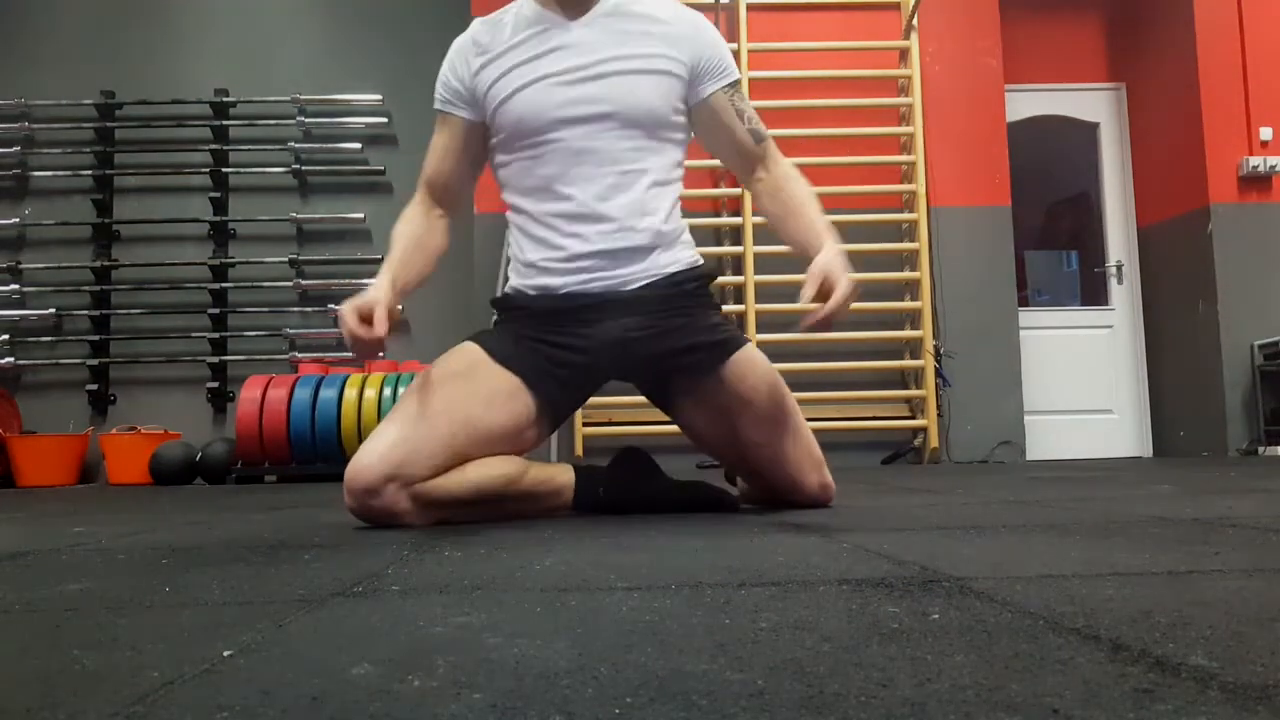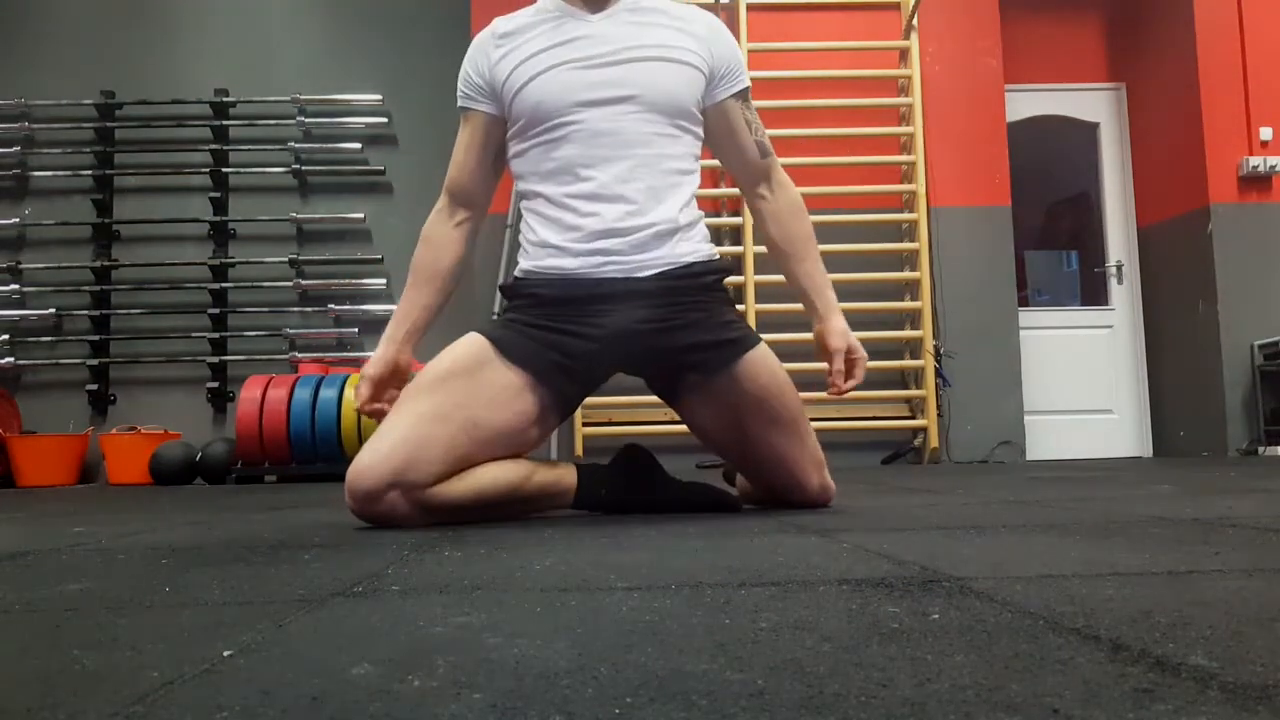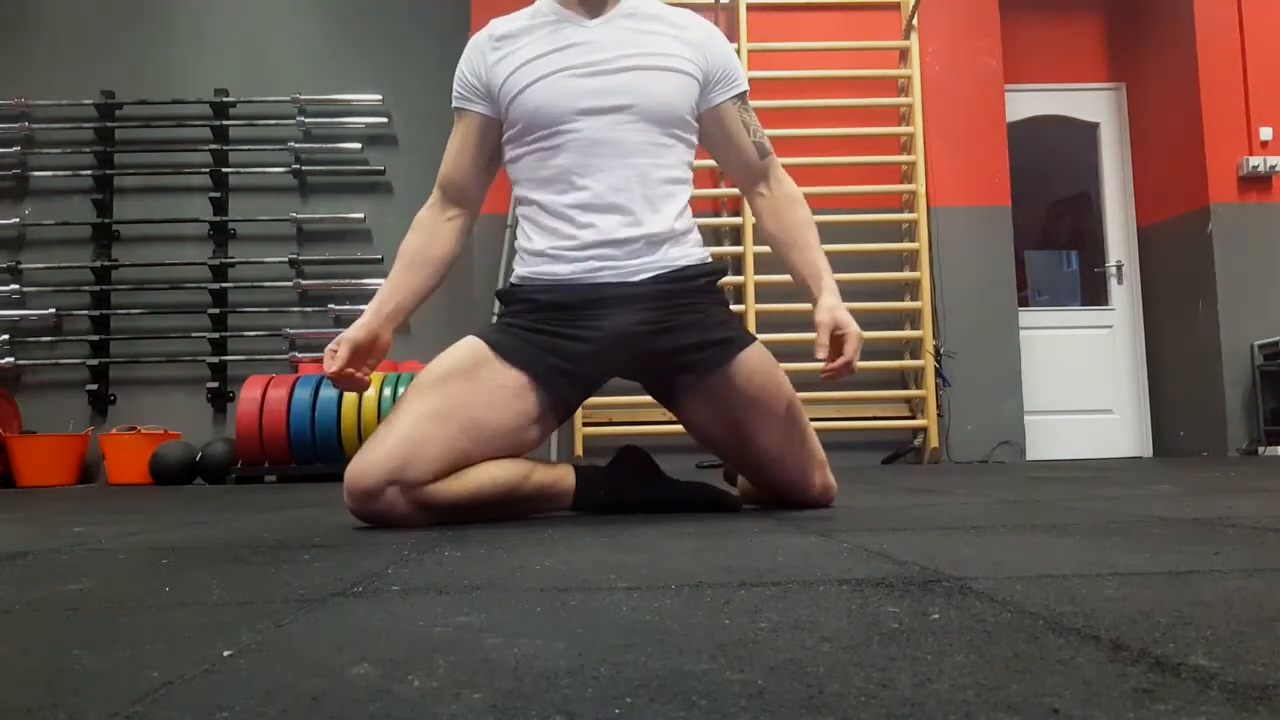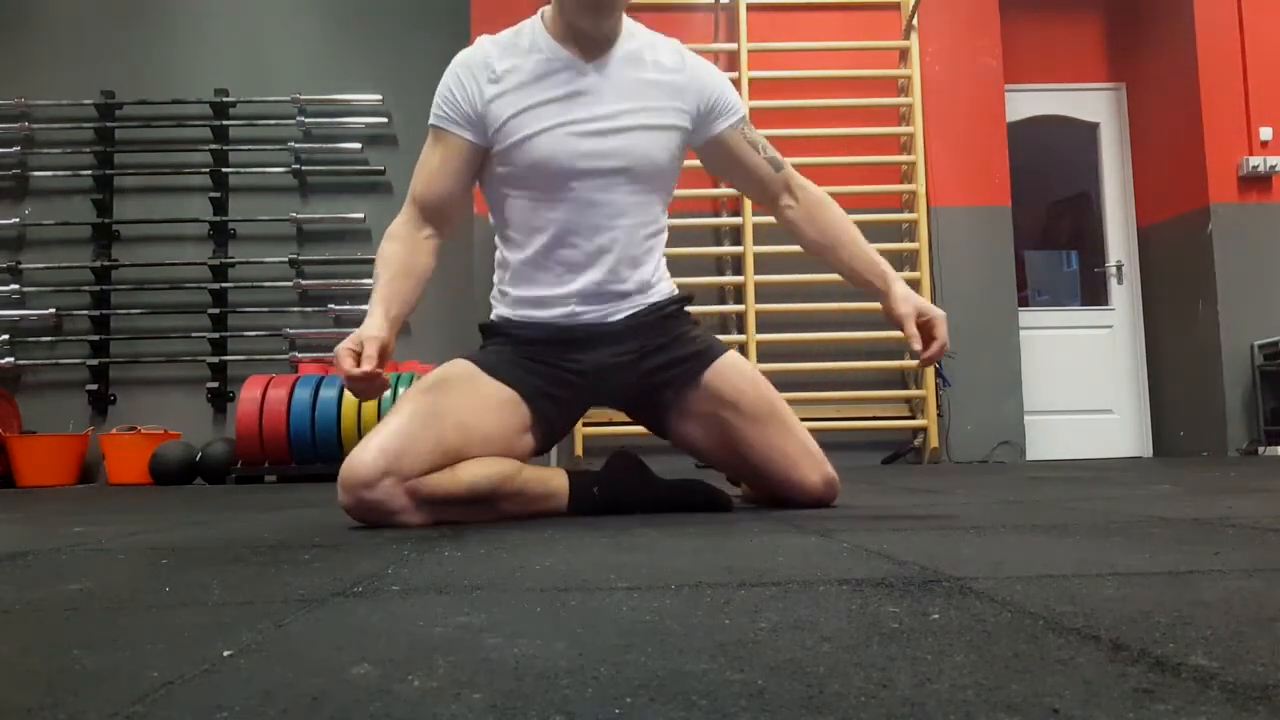
dt=0.5s
person 1, frame 1
right shoulder: (479, 49)
left elbow: (760, 167)
right elbow: (435, 205)
left wrist: (825, 248)
right wrist: (386, 286)
left hip: (667, 300)
right hip: (541, 315)
left knee: (807, 488)
right knee: (374, 488)
right ankle: (611, 490)
person 1, frame 2
right shoulder: (499, 46)
left elbow: (765, 185)
right elbow: (458, 209)
left wrist: (826, 311)
right wrist: (397, 340)
left hip: (683, 294)
right hip: (552, 304)
left knee: (808, 487)
right knee: (376, 488)
right ankle: (602, 486)
person 1, frame 3
right shoulder: (495, 48)
left elbow: (764, 182)
right elbow: (451, 207)
left wrist: (825, 292)
right wrist: (378, 320)
left hip: (679, 297)
right hip: (548, 308)
left knee: (808, 488)
right knee: (373, 488)
right ankle: (605, 487)
person 1, frame 4
left shoulder: (687, 74)
right shoulder: (481, 71)
left elbow: (788, 195)
right elbow: (420, 223)
left wrist: (892, 286)
right wrist: (379, 319)
left hip: (654, 329)
right hip: (530, 343)
left knee: (811, 485)
right knee: (368, 485)
right ankle: (600, 493)
